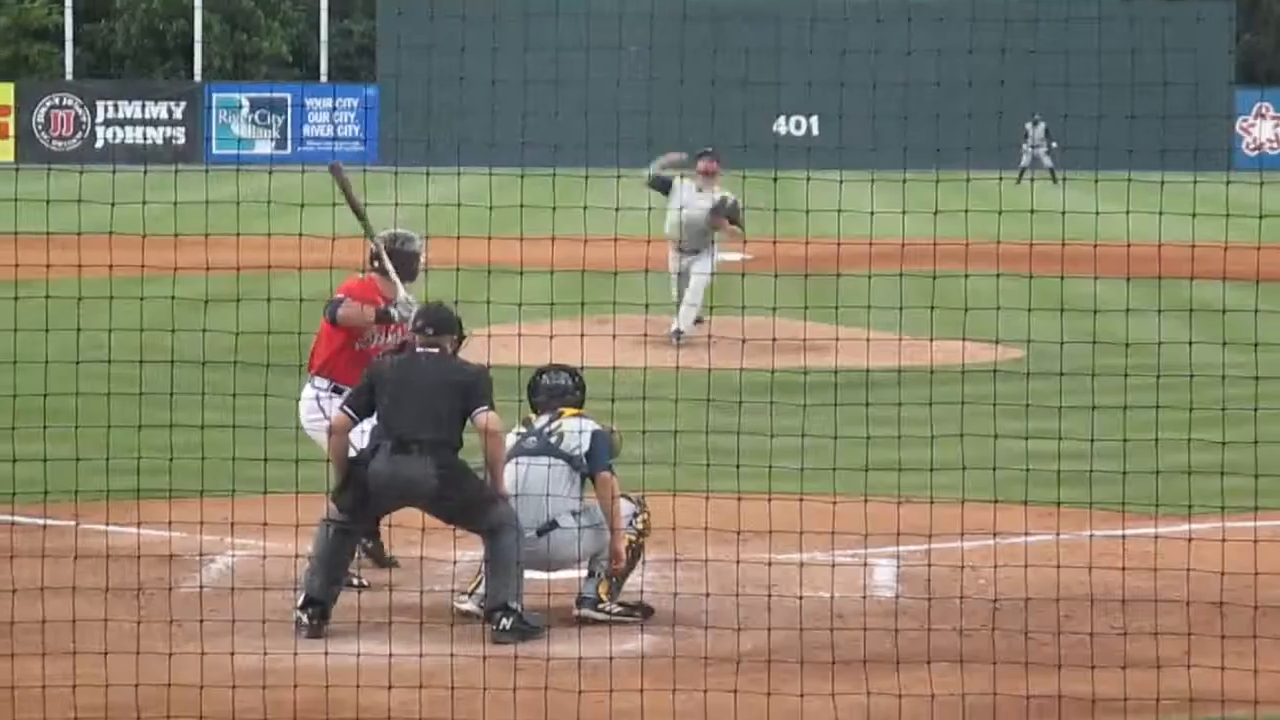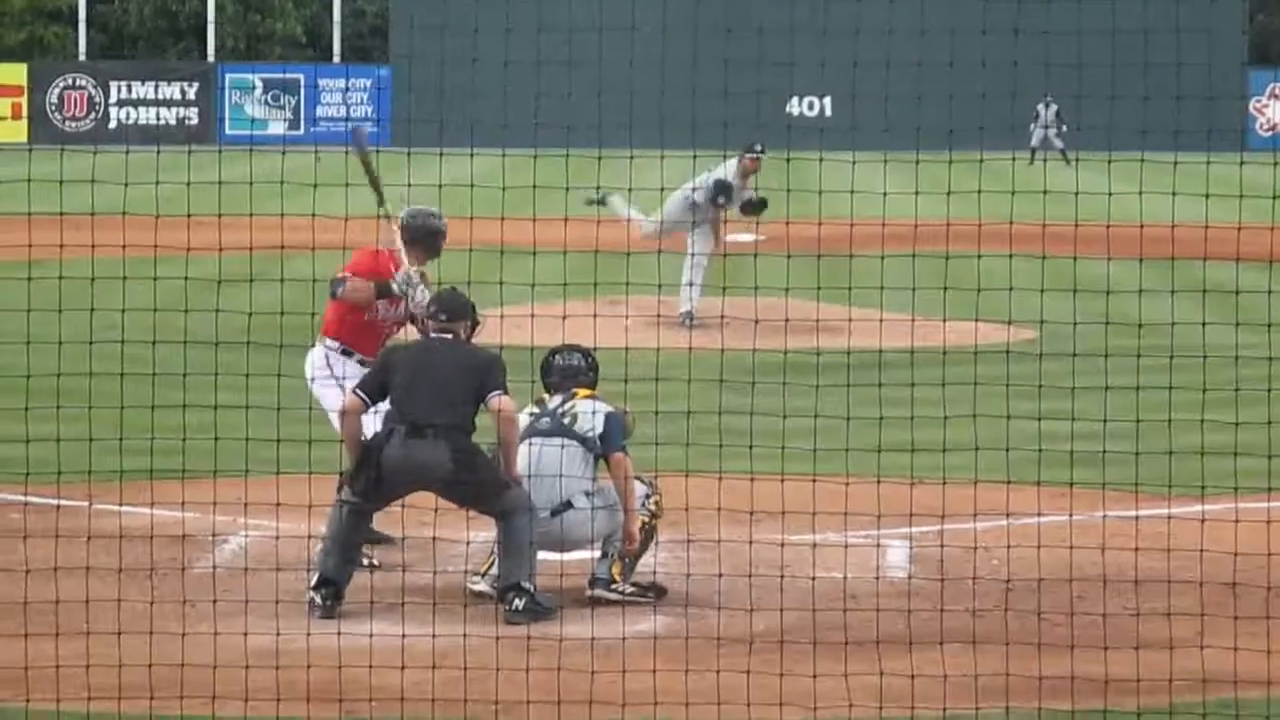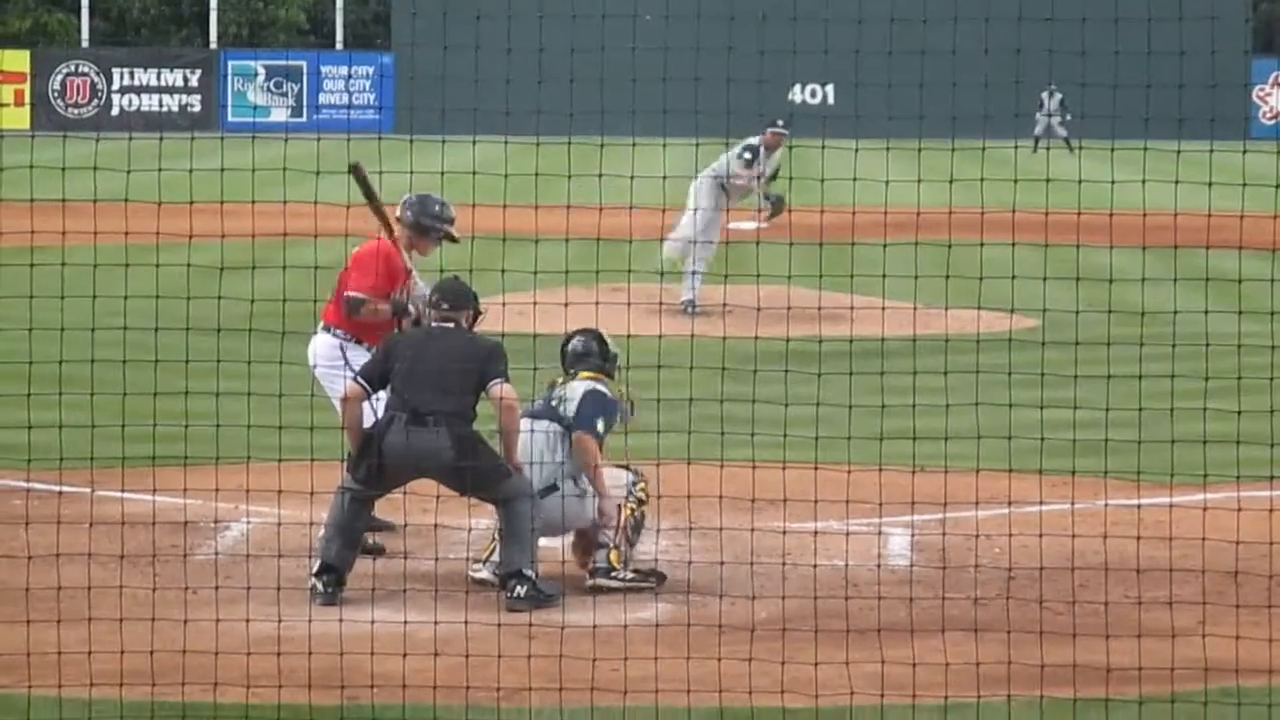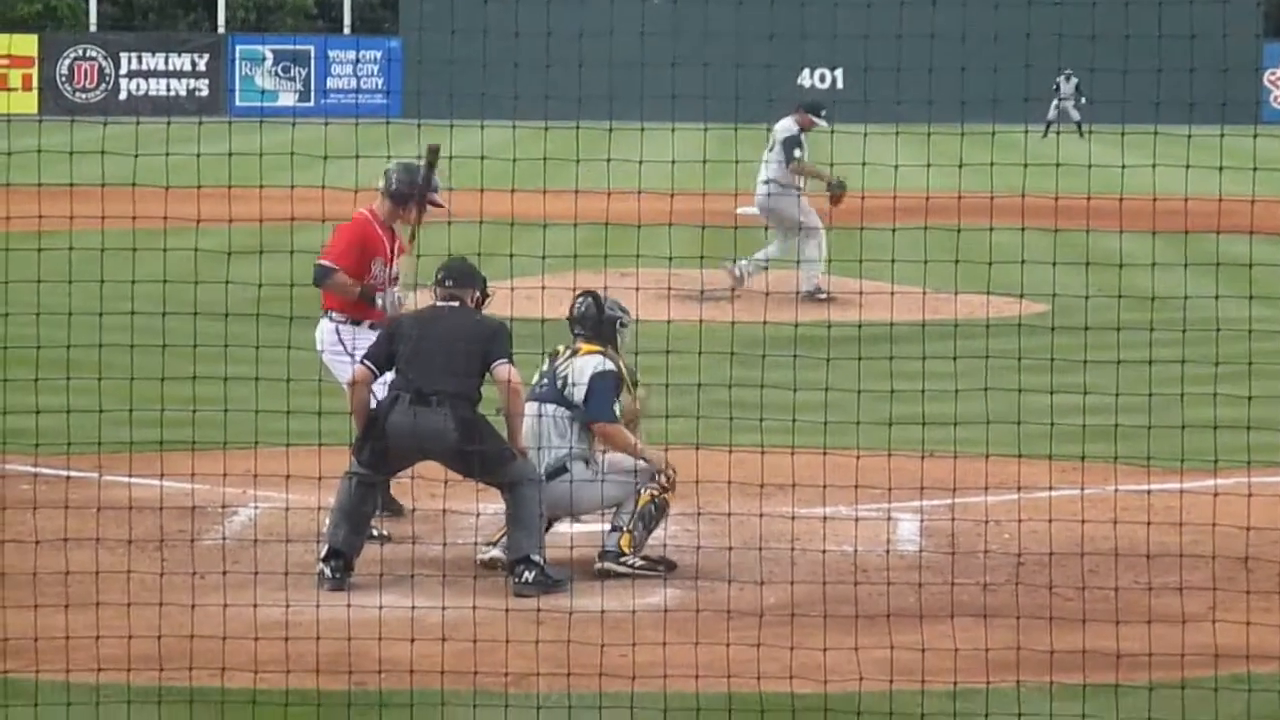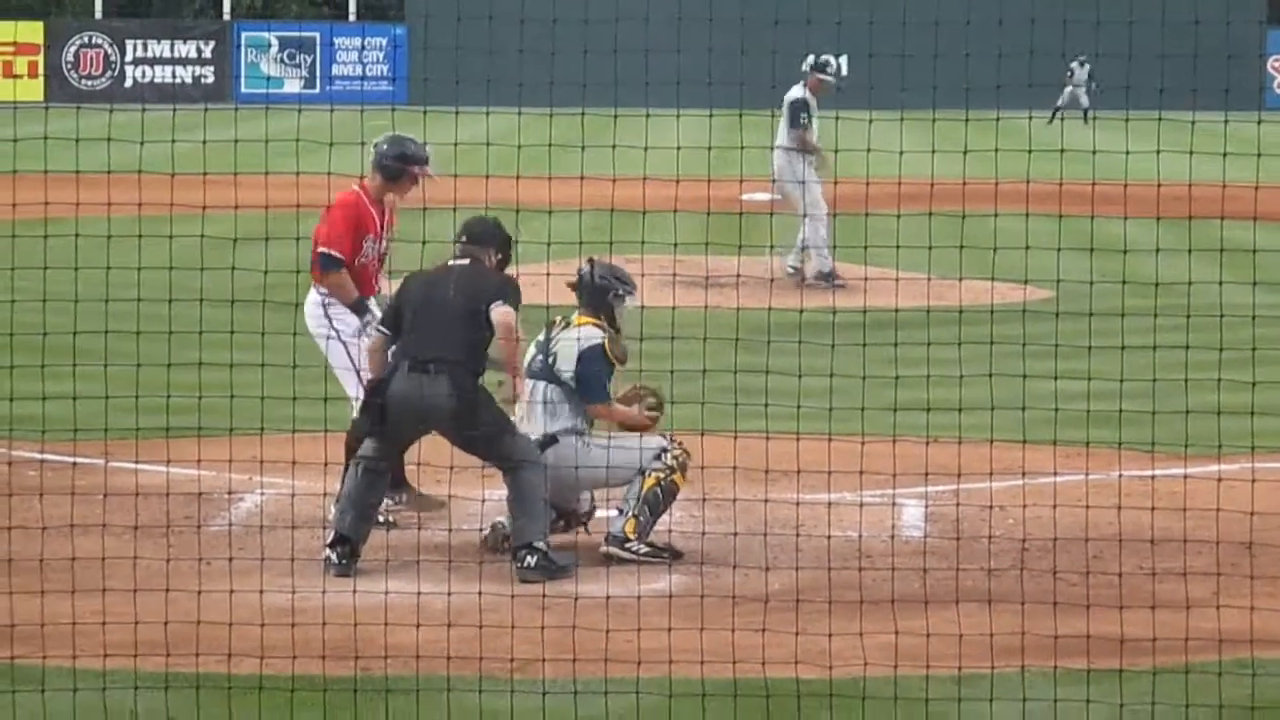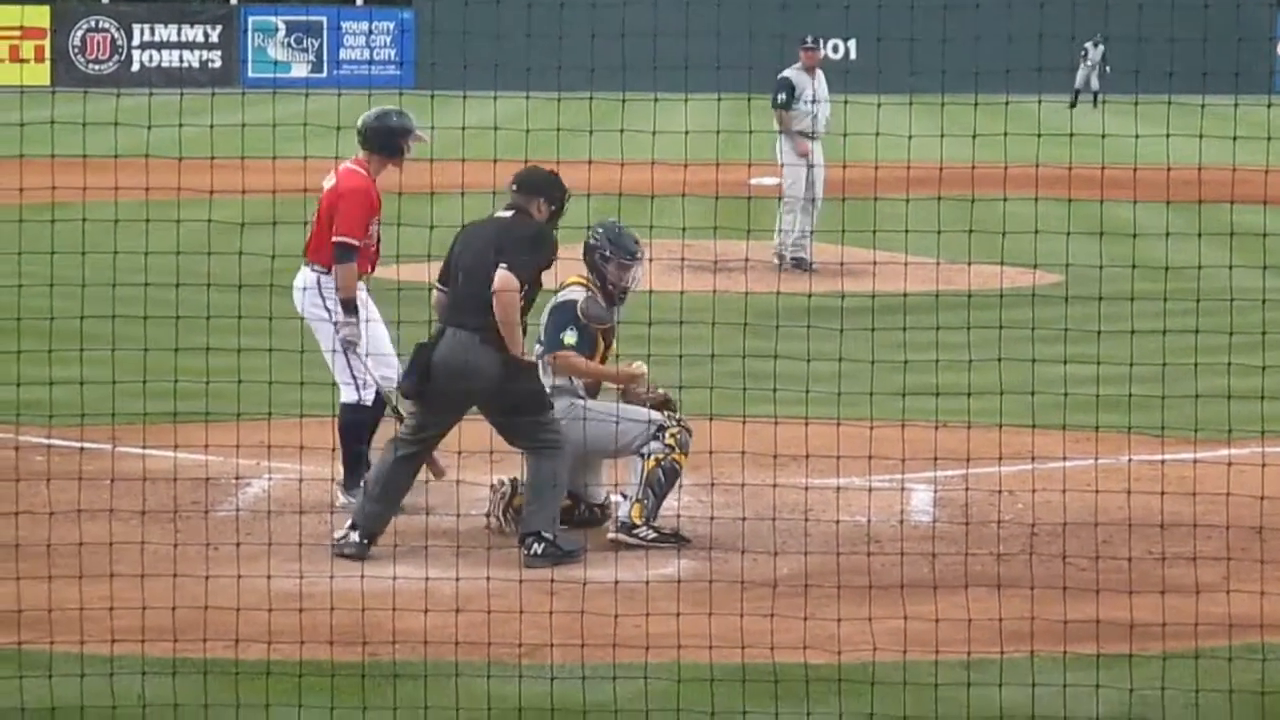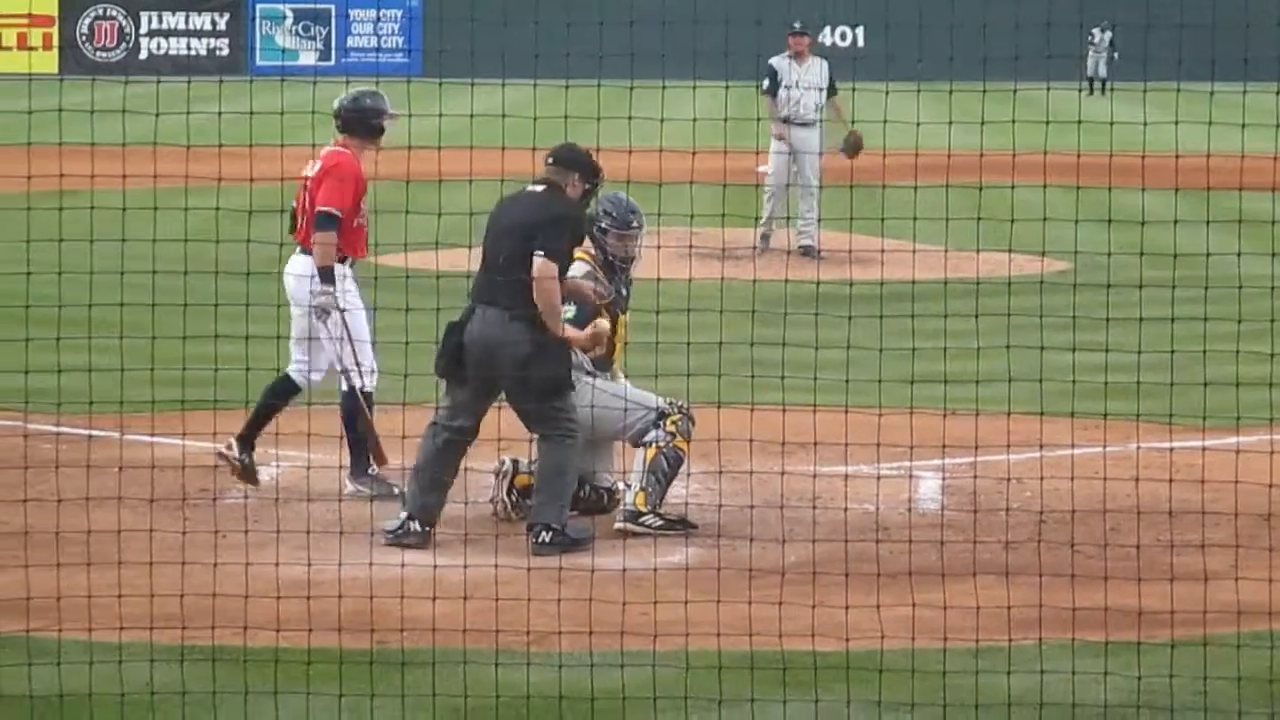
dt=0.3s
person 1, frame 1
left shoulder: (398, 306)
right shoulder: (360, 289)
right elbow: (334, 313)
left wrist: (410, 328)
right wrist: (389, 317)
right hip: (326, 401)
left ankle: (369, 537)
person 1, frame 2
left shoulder: (411, 279)
right shoulder: (373, 261)
right elbow: (339, 289)
left wrist: (421, 304)
right wrist: (390, 289)
left hip: (363, 367)
right hip: (334, 365)
person 1, frame 3
left shoulder: (399, 260)
right shoulder: (378, 254)
left elbow: (400, 316)
right elbow: (355, 306)
left wrist: (417, 303)
right wrist: (404, 307)
left hip: (356, 352)
right hip: (338, 351)
person 1, frame 4
left shoulder: (393, 236)
right shoulder: (358, 227)
right elbow: (324, 275)
left wrist: (392, 302)
right wrist: (373, 296)
left hip: (371, 333)
right hip: (344, 334)
left ankle: (374, 492)
person 1, frame 5
left shoulder: (381, 206)
right shoulder: (350, 206)
right elbow: (328, 266)
left wrist: (370, 309)
right wrist: (362, 314)
left hip: (361, 306)
right hip: (334, 309)
left ankle: (397, 488)
person 1, frame 6
left shoulder: (352, 173)
right shoulder: (358, 187)
right elbow: (344, 256)
right wrist: (350, 315)
left hip: (343, 286)
right hip: (327, 289)
left knee: (385, 375)
right knee: (360, 386)
left ankle: (360, 464)
right ankle: (352, 485)
person 1, frame 7
left shoulder: (324, 159)
right shoulder: (346, 165)
right elbow: (325, 226)
right wrist: (326, 282)
left hip: (299, 267)
right hip: (329, 274)
left knee: (304, 369)
right knee: (359, 372)
left ankle: (242, 445)
right ankle: (361, 474)
person 2, frame 1
left shoulder: (382, 368)
right shoulder: (471, 373)
left elbow: (337, 426)
right elbow: (490, 428)
left wrist: (343, 484)
right wrist: (497, 485)
left hip: (380, 468)
right hip: (437, 471)
left knee: (338, 522)
right knee: (503, 523)
left ankle: (311, 611)
right ankle: (505, 615)
person 2, frame 2
left shoulder: (396, 354)
right shoulder: (485, 359)
left elbow: (350, 409)
right elbow: (506, 413)
left wrist: (358, 467)
right wrist: (510, 470)
left hip: (394, 452)
right hip: (451, 456)
left knee: (351, 502)
right knee: (517, 505)
left ankle: (325, 592)
right ankle: (518, 596)
person 2, frame 3
left shoulder: (398, 342)
right shoulder: (486, 348)
left elbow: (350, 396)
right elbow: (507, 401)
left wrist: (360, 454)
right wrist: (511, 456)
left hip: (394, 440)
right hip: (452, 443)
left knee: (354, 490)
right knee: (518, 493)
left ankle: (326, 579)
right ankle: (520, 583)
person 2, frame 4
left shoulder: (403, 323)
right shoulder: (490, 327)
left elbow: (358, 380)
right elbow: (510, 383)
left wrist: (366, 436)
right wrist: (515, 440)
left hip: (398, 420)
right hip: (455, 425)
left knee: (361, 475)
right knee: (523, 477)
left ankle: (335, 564)
right ankle: (528, 569)
person 2, frame 5
left shoulder: (416, 281)
right shoulder: (499, 283)
left elbow: (377, 345)
right elbow: (505, 324)
left wrist: (382, 394)
right wrist: (515, 374)
left hip: (402, 386)
right hip: (457, 391)
left knee: (370, 462)
right knee: (523, 460)
left ankle: (341, 550)
right ankle: (532, 554)
person 2, frame 6
left shoulder: (469, 233)
right shoulder: (537, 236)
left elbow: (441, 299)
right elbow: (504, 289)
right wrist: (517, 350)
left hip: (446, 350)
right hip: (494, 359)
left knee: (410, 442)
right knee: (547, 443)
left ankle: (359, 531)
right ankle: (540, 539)
person 2, frame 7
left shoulder: (507, 205)
right shoulder: (565, 212)
right elbow: (543, 275)
right wrist: (560, 332)
left hip: (476, 326)
right hip: (524, 335)
left knee: (451, 425)
right knee: (559, 431)
left ankle: (416, 518)
right ankle: (548, 528)
person 3, frame 1
left shoulder: (519, 431)
right shoulder: (589, 429)
right elbow: (604, 480)
right wrist: (617, 538)
right hip: (554, 542)
right knee: (632, 510)
left ankle: (481, 592)
right ankle: (597, 599)
person 3, frame 2
left shoulder: (531, 412)
right shoulder: (602, 411)
right elbow: (618, 462)
right wrist: (631, 519)
right hip: (567, 523)
right knee: (644, 492)
left ankle: (494, 573)
right ankle: (611, 580)
person 3, frame 3
left shoulder: (557, 390)
right shoulder: (597, 391)
right elbow: (583, 440)
right wrist: (603, 498)
right hip: (551, 502)
right knee: (632, 482)
left ankle: (494, 560)
right ankle: (610, 568)
person 3, frame 4
left shoulder: (557, 360)
right shoulder: (602, 366)
right elbow: (605, 428)
right wrist: (647, 455)
right hip: (562, 482)
right knee: (656, 471)
left ankle: (506, 542)
right ankle: (620, 551)
person 3, frame 5
left shoulder: (557, 331)
right shoulder: (593, 339)
right elbow: (593, 406)
left wrist: (623, 410)
right wrist: (636, 417)
right hip: (560, 449)
left knee: (579, 508)
right knee: (671, 455)
right ankle: (626, 537)
person 3, frame 6
left shoulder: (598, 301)
right shoulder: (577, 301)
right elbow: (560, 360)
left wrist: (627, 388)
right wrist: (618, 375)
left hip: (556, 416)
right hip: (560, 412)
left knee: (593, 508)
right knee: (671, 430)
left ankle: (518, 497)
right ankle: (634, 521)
person 3, frame 7
left shoulder: (619, 277)
right shoulder: (581, 274)
left wrist: (623, 397)
left hip: (585, 389)
right hip: (572, 387)
left knee: (599, 495)
right knee: (674, 419)
left ankle: (519, 478)
right ankle: (640, 510)
person 4, frame 1
left shoulder: (725, 198)
right shoulder: (679, 184)
left elbow: (736, 230)
right elbow: (651, 178)
right wrist: (668, 160)
left hip: (704, 253)
right hip: (678, 251)
left knee: (697, 287)
right knee: (681, 290)
left ankle: (680, 328)
right ankle: (694, 315)
person 4, frame 2
left shoulder: (745, 170)
right shoulder: (726, 180)
right elbow: (715, 212)
left wrist: (752, 199)
right wrist: (717, 238)
left hip: (704, 219)
right hip: (688, 206)
left knee: (698, 262)
right knee: (648, 228)
left ankle: (687, 309)
right ankle: (611, 200)
person 4, frame 3
left shoulder: (776, 157)
right shoulder: (752, 147)
left elbow: (761, 182)
right elbow: (738, 168)
left wrist: (769, 197)
right wrist: (750, 176)
left hip: (722, 196)
right hip: (709, 186)
left knee: (705, 249)
right knee: (693, 229)
left ankle: (688, 298)
person 4, frame 4
left shoulder: (785, 126)
right shoulder: (791, 134)
left elbow: (800, 166)
right elbow: (796, 167)
left wrist: (828, 181)
right wrist: (826, 178)
left hip: (765, 193)
right hip: (779, 191)
left knee: (787, 240)
right knee: (814, 231)
left ankle: (744, 268)
right ankle: (811, 287)
person 4, frame 5
left shoulder: (810, 95)
right shoulder: (799, 98)
right elbow: (800, 134)
right wrist: (818, 152)
left hip: (803, 161)
right hip: (792, 161)
left knee: (815, 214)
right knee: (816, 213)
left ankle: (795, 264)
right ankle: (823, 270)
person 4, frame 6
left shoulder: (820, 76)
right shoulder: (788, 78)
right elbow: (779, 112)
right wrist: (796, 141)
left hip: (814, 144)
right hip: (792, 143)
left knee: (813, 199)
right knee: (793, 197)
left ankle: (798, 253)
right ankle: (782, 251)
person 4, frame 7
left shoulder: (822, 65)
right shoulder: (775, 65)
left elbow: (831, 98)
right elbow: (767, 97)
left wrist: (847, 125)
right wrist: (774, 124)
left hip: (810, 131)
right hip: (782, 129)
left knee: (809, 186)
right knee: (775, 184)
left ankle: (807, 240)
right ankle: (766, 231)
